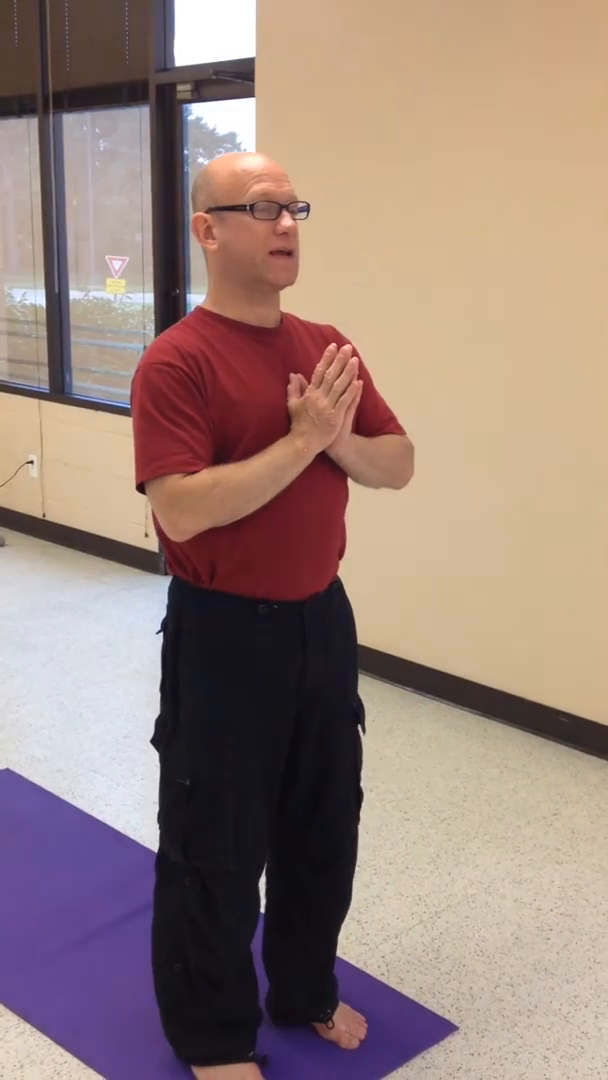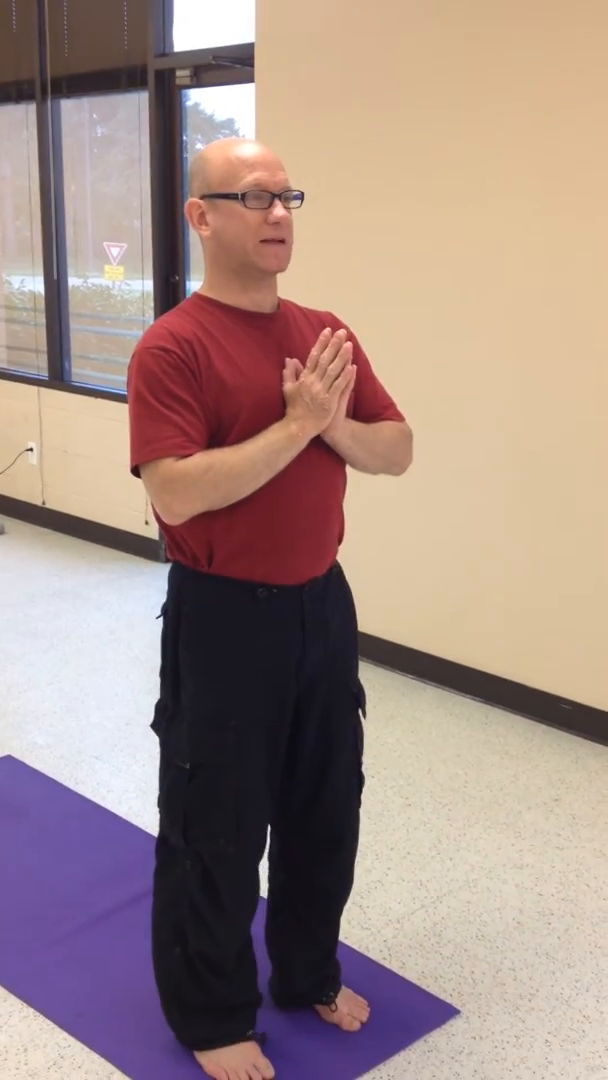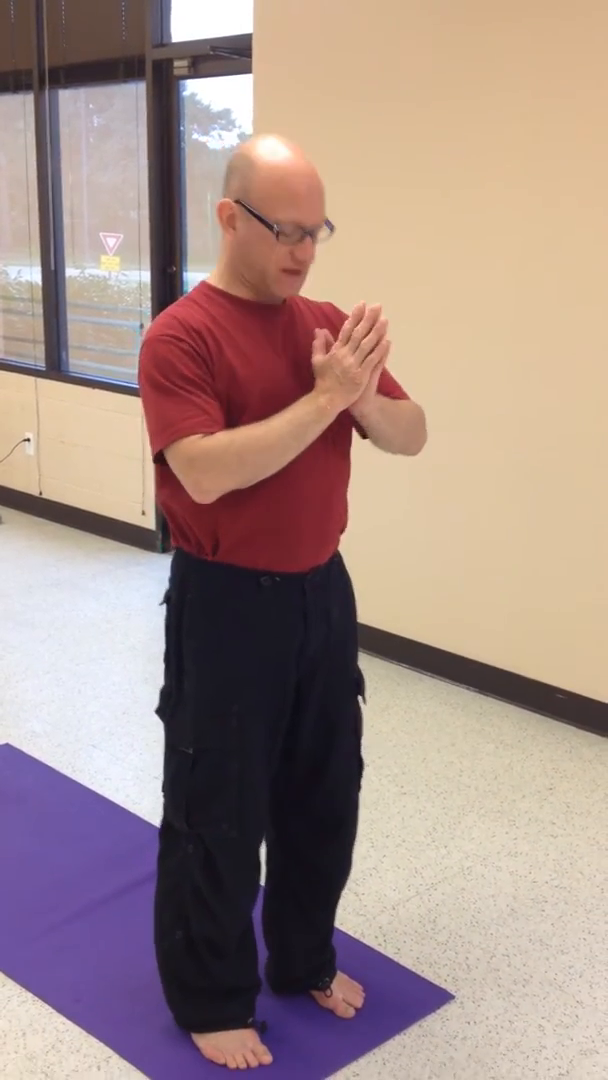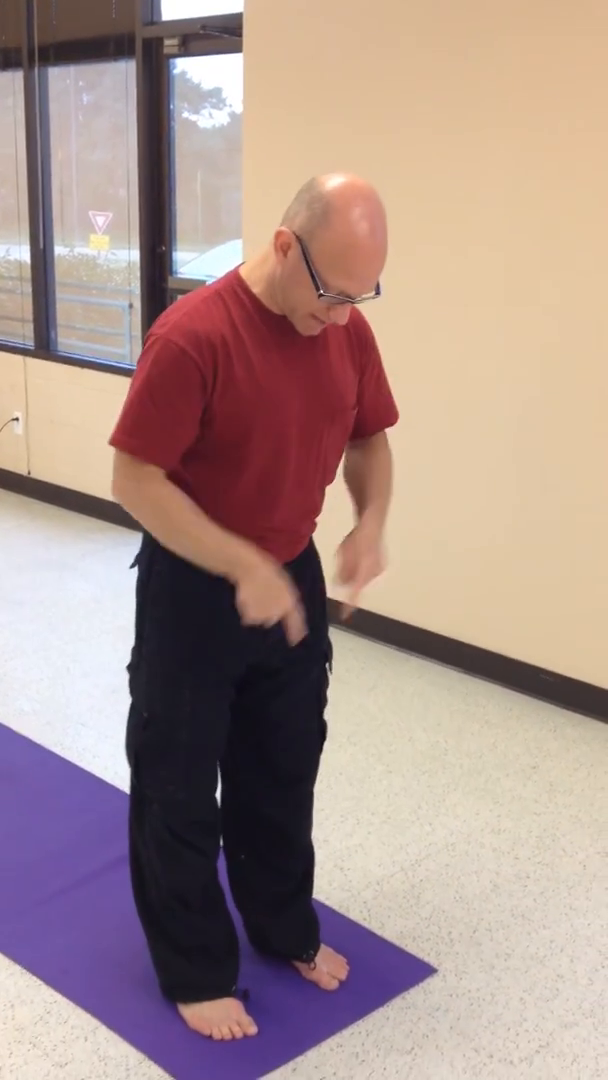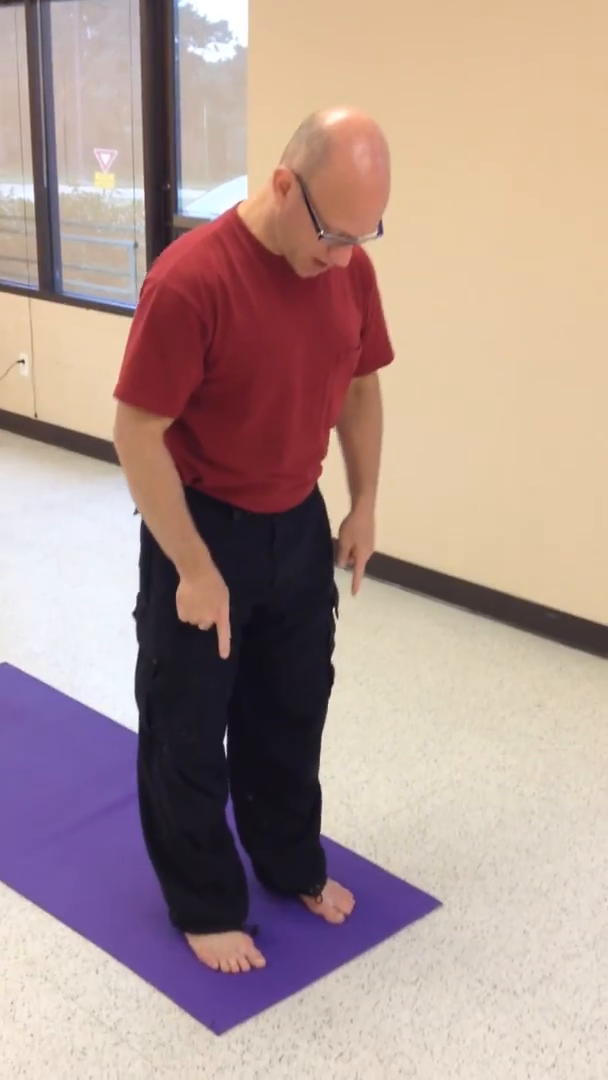
dt=0.7s
person 1, frame 1
left shoulder: (327, 348)
right shoulder: (176, 362)
left elbow: (398, 464)
right elbow: (181, 511)
left wrist: (339, 440)
right wrist: (301, 441)
left hip: (321, 620)
right hip: (222, 635)
left knee: (324, 826)
right knee: (214, 845)
left ankle: (305, 989)
person 1, frame 2
left shoulder: (326, 334)
right shoulder: (173, 347)
left elbow: (398, 449)
right elbow: (174, 492)
left wrist: (335, 425)
right wrist: (294, 424)
left hip: (321, 604)
right hip: (222, 621)
left knee: (326, 812)
right knee: (215, 830)
left ankle: (307, 972)
person 1, frame 3
left shoulder: (327, 321)
right shoulder: (181, 336)
left elbow: (411, 434)
right elbow: (204, 472)
left wrist: (363, 396)
right wrist: (324, 397)
left hip: (322, 592)
right hip: (226, 607)
left knee: (325, 796)
right knee: (217, 813)
left ankle: (304, 959)
right ankle: (211, 1003)
person 1, frame 4
left shoulder: (348, 331)
right shoulder: (192, 335)
left elbow: (370, 438)
right elbow: (134, 481)
left wrist: (368, 523)
right wrist: (244, 568)
left hip: (290, 585)
right hip: (195, 592)
left knee: (283, 771)
right knee: (179, 785)
left ankle: (286, 928)
right ankle: (194, 970)
person 1, frame 5
left shoulder: (350, 268)
right shoulder: (188, 280)
left elbow: (361, 389)
right elbow: (138, 433)
left wrist: (363, 507)
right wrist: (194, 570)
left hip: (299, 525)
right hip: (202, 532)
left knee: (292, 711)
right knee: (188, 730)
left ankle: (292, 863)
right ankle: (205, 905)
